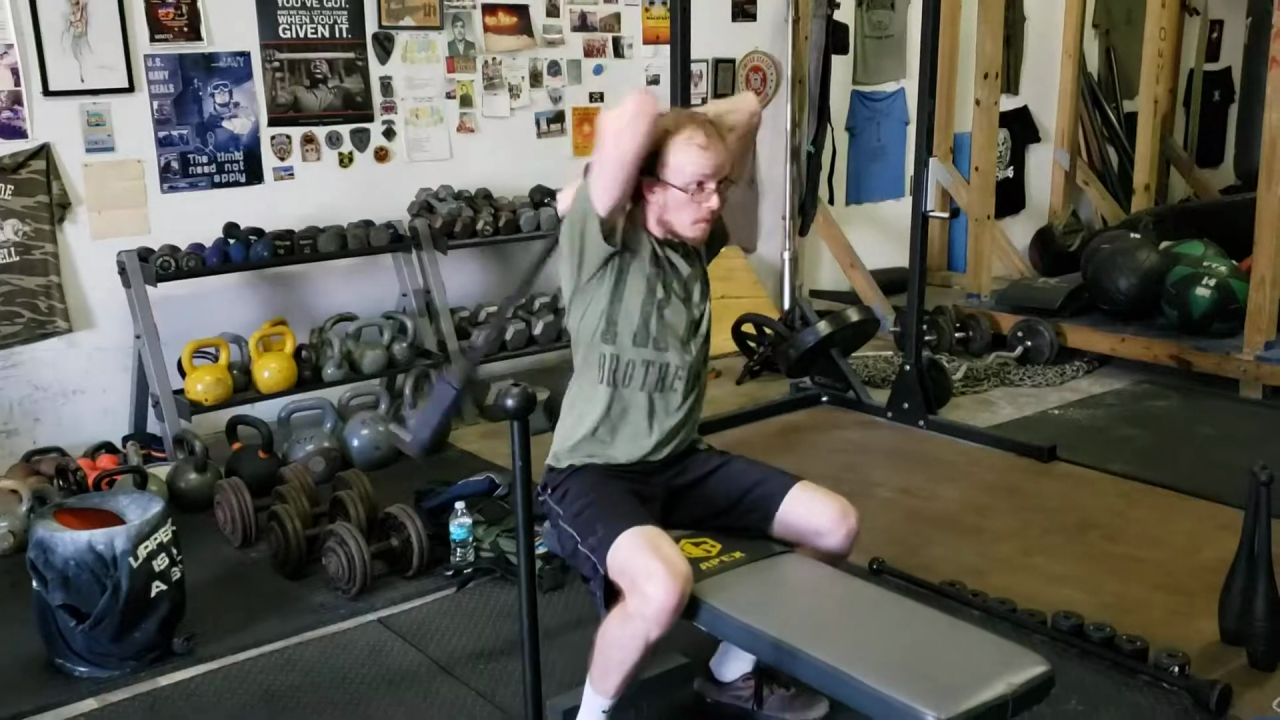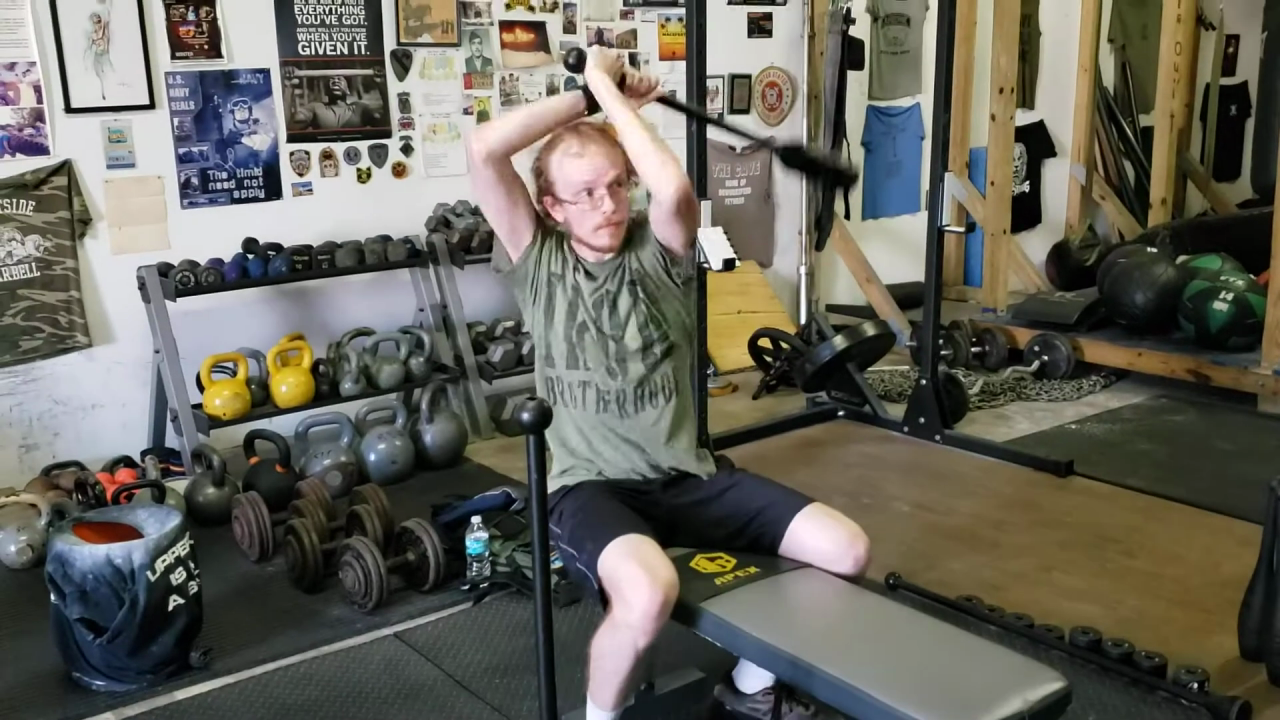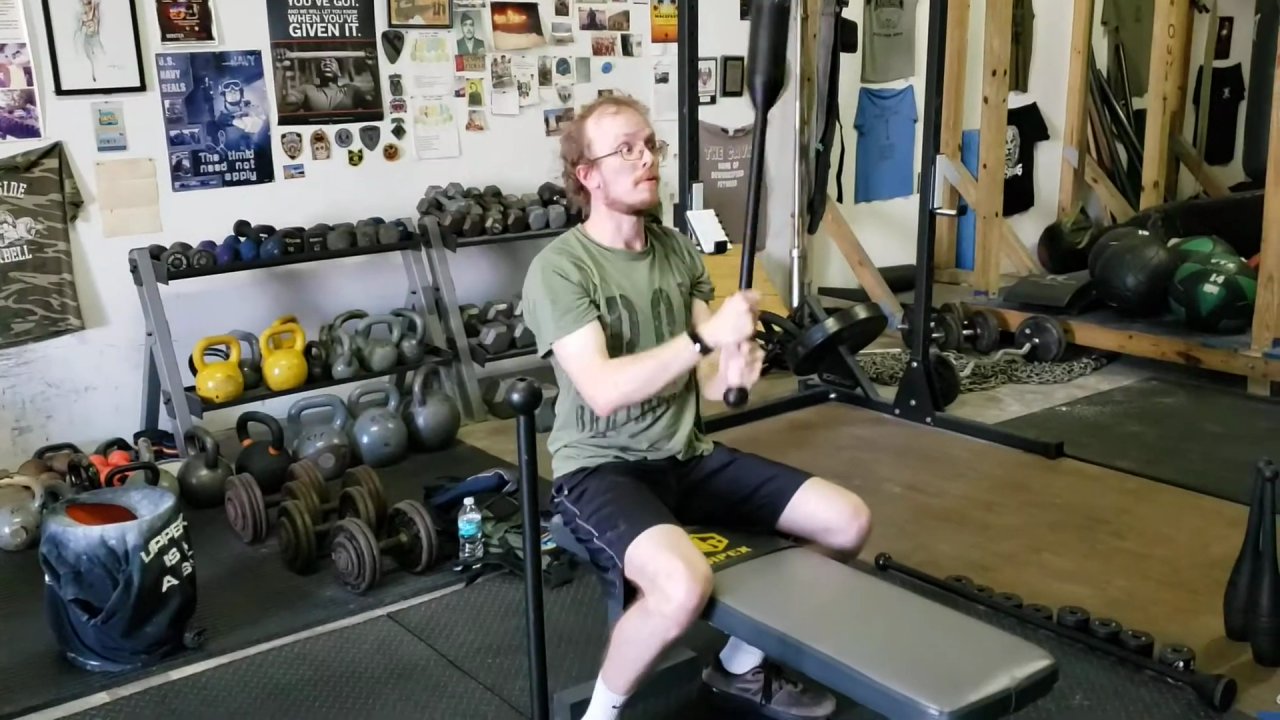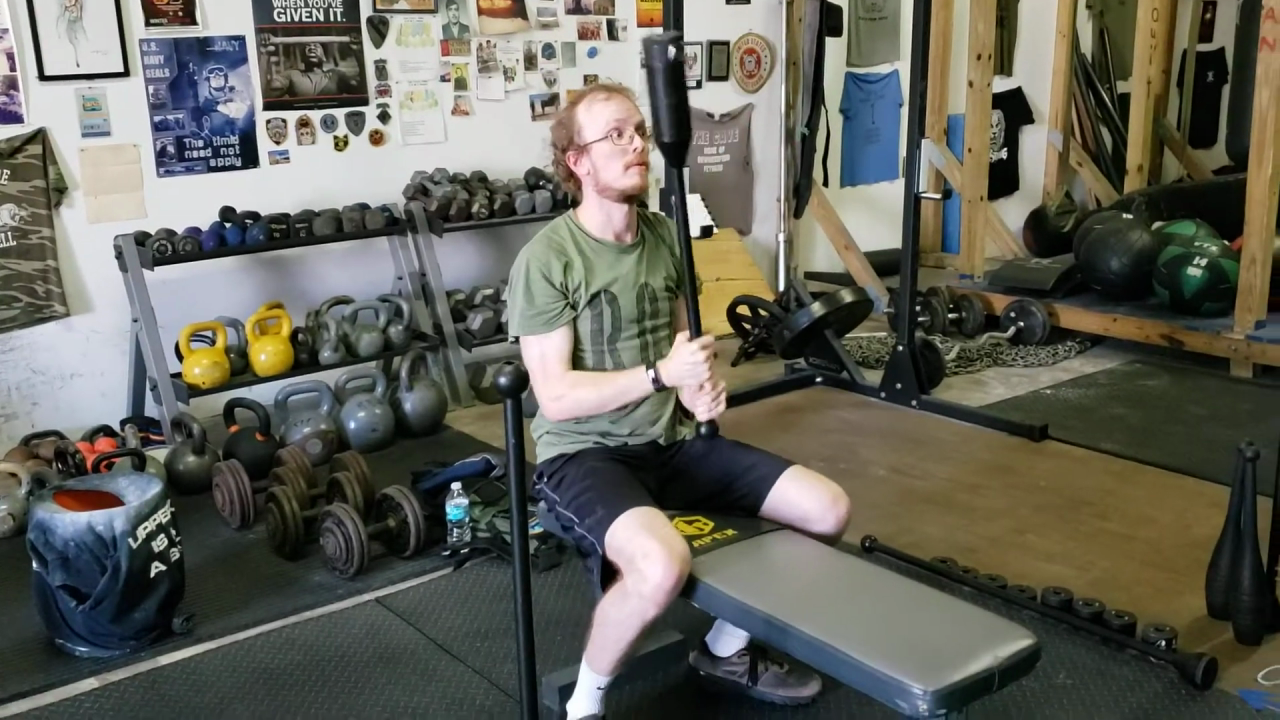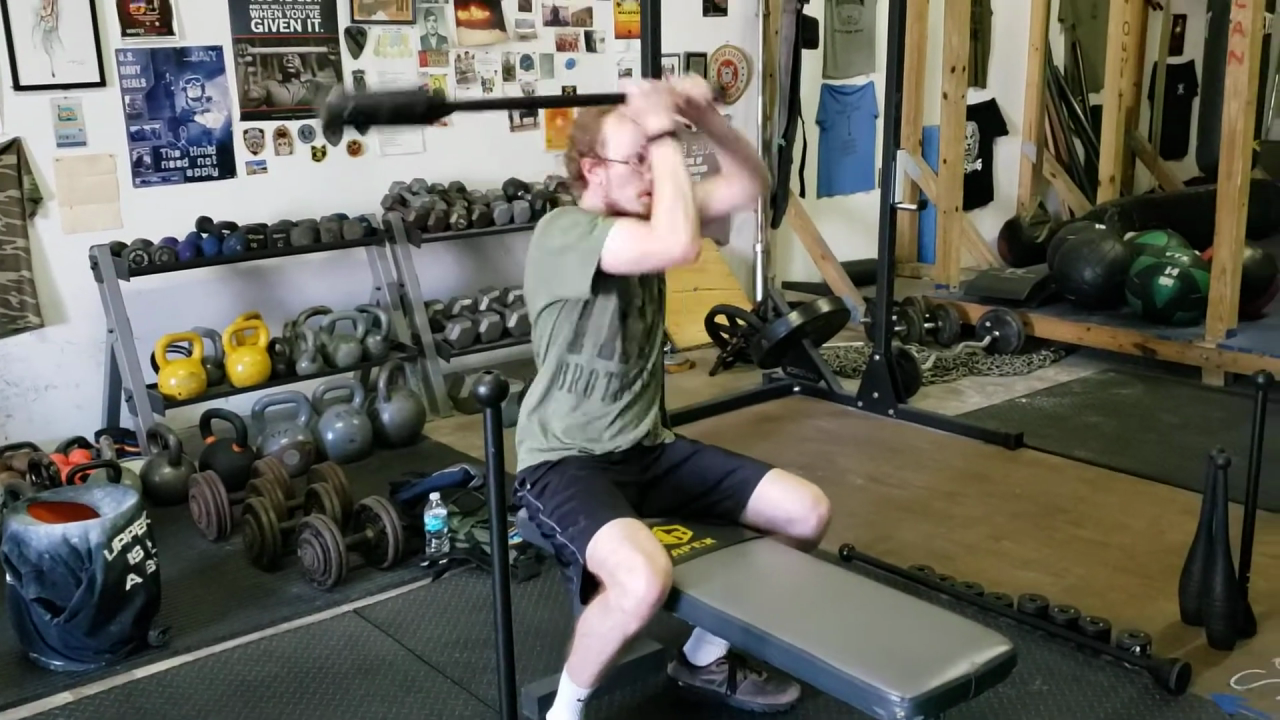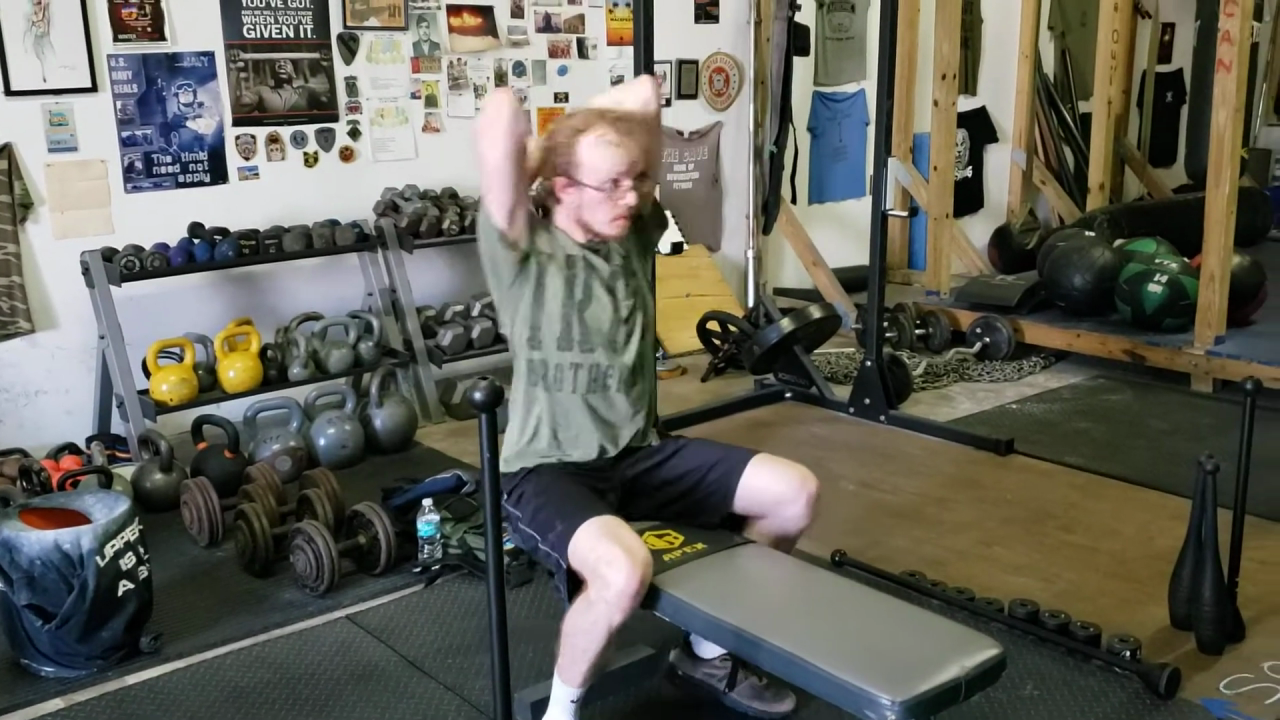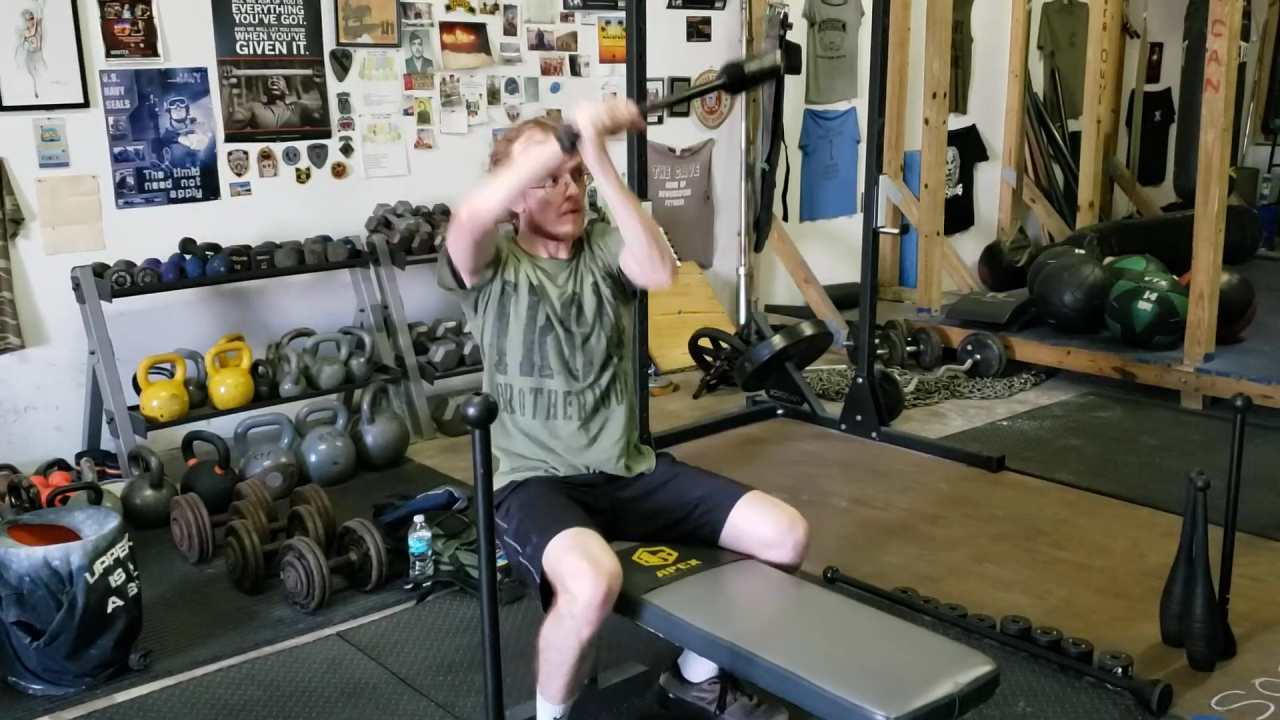
dt=0.4s
person 1, frame 1
left shoulder: (693, 232)
right shoulder: (598, 234)
left elbow: (745, 110)
right elbow: (634, 115)
right wrist: (608, 156)
left hip: (679, 461)
right hip: (592, 470)
left knee: (836, 523)
right knee: (663, 587)
person 1, frame 2
left shoulder: (658, 243)
right shoulder: (537, 258)
left elbow: (676, 190)
right elbow: (483, 151)
left wrist: (609, 89)
right wrist: (583, 97)
left hip: (688, 475)
right hip: (592, 486)
left knee: (848, 551)
right knee: (646, 594)
person 1, frame 3
left shoulder: (678, 249)
right shoulder: (559, 267)
left elbow: (704, 379)
right elbow: (605, 390)
left wrist: (732, 367)
right wrist: (704, 337)
left hip: (687, 456)
right hip: (601, 469)
left knee: (847, 521)
right knee: (683, 584)
left ankle: (742, 664)
person 1, frame 4
left shoulder: (665, 237)
right shoulder: (546, 259)
right elbow: (557, 398)
left wrist: (699, 384)
right wrist: (661, 374)
left hip: (669, 442)
right hip: (583, 454)
left knee: (828, 509)
right knee: (660, 566)
left ankle: (726, 648)
person 1, frame 5
left shoulder: (643, 223)
right shoulder: (564, 233)
left elbow: (751, 184)
right elbow: (678, 244)
left wrist: (702, 113)
right wrist: (662, 134)
left hip: (648, 448)
right hip: (564, 462)
left knee: (807, 511)
right knee: (643, 579)
left ankle: (705, 656)
person 1, frame 6
left shoulder: (629, 227)
right shoulder: (520, 241)
left elbow: (643, 95)
right elbow: (500, 107)
right wrist: (528, 168)
left hip: (638, 454)
right hip: (548, 469)
left knee: (794, 493)
right knee: (623, 572)
left ankle: (708, 650)
person 1, frame 7
left shoulder: (606, 248)
right shoulder: (488, 263)
left elbow: (660, 274)
right elbow: (467, 218)
left wrist: (597, 156)
right wrist: (565, 133)
left hip: (631, 470)
right hip: (538, 485)
left knee: (785, 536)
right knee: (590, 585)
